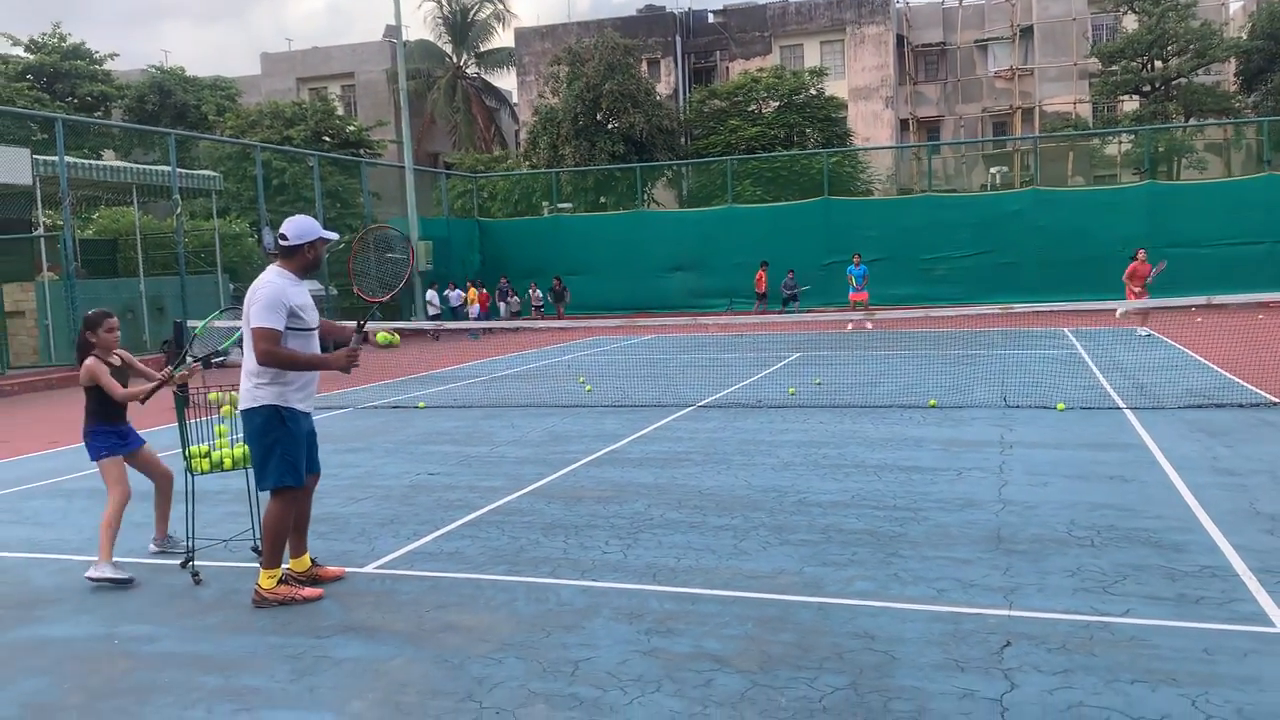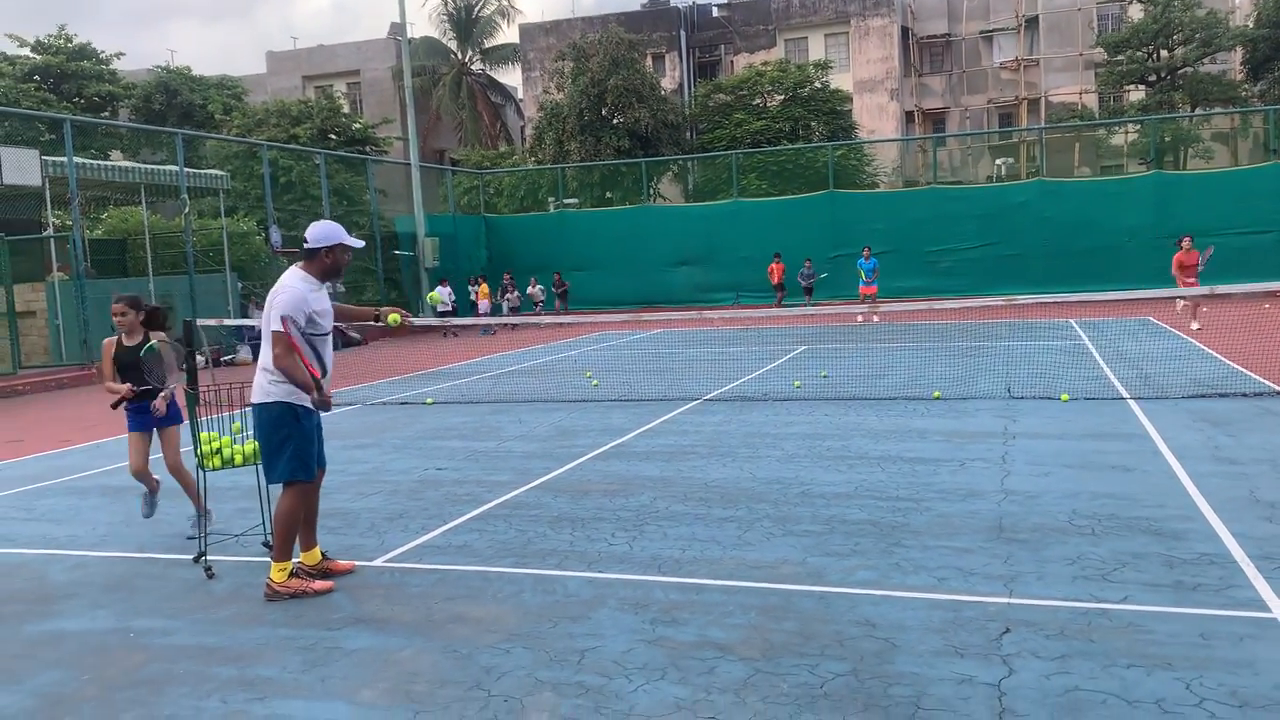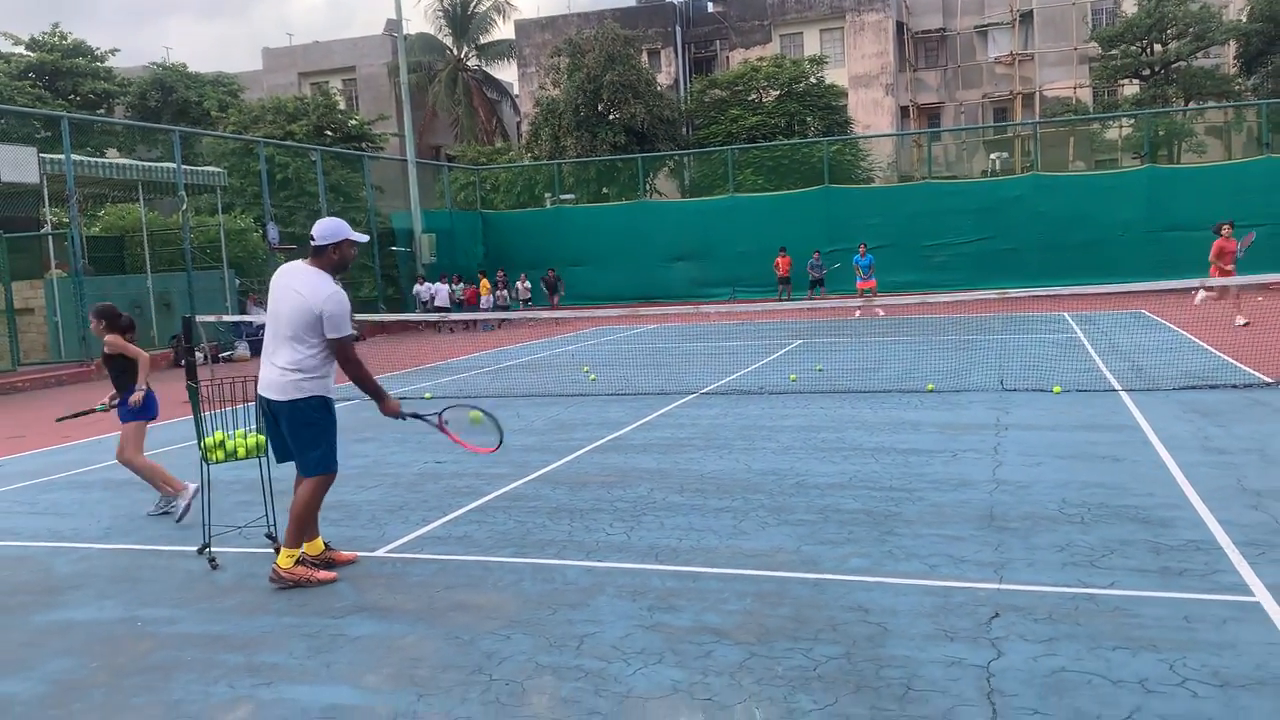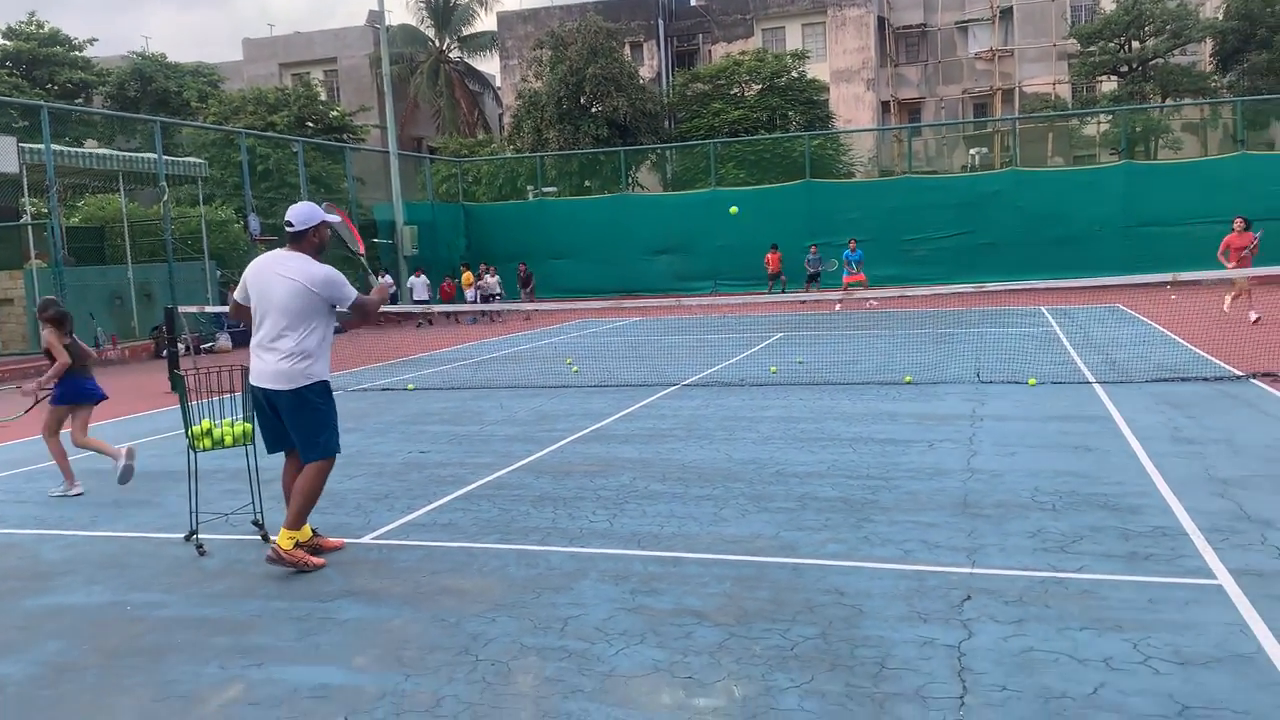
dt=0.3s
person 1, frame 1
left shoulder: (295, 286)
right shoulder: (272, 289)
left elbow: (317, 327)
right elbow: (266, 353)
right wrist: (328, 361)
left hip: (295, 405)
right hip: (270, 407)
left knee: (304, 481)
right knee: (283, 491)
left ankle: (299, 564)
right ankle: (267, 582)
person 1, frame 2
left shoulder: (311, 284)
right shoulder: (294, 293)
left elbow: (331, 312)
right elbow: (282, 357)
left wrist: (377, 314)
right wrist: (311, 388)
left hip: (300, 401)
right hip: (283, 402)
left knee: (312, 475)
right knee: (297, 483)
left ankle: (311, 558)
right ankle: (280, 576)
person 1, frame 3
left shoulder: (285, 272)
right shoulder: (332, 296)
right elbow: (349, 362)
right wrist: (383, 398)
left hip: (272, 388)
right hip: (303, 394)
left knee: (308, 470)
right knee: (319, 474)
left ankle: (312, 547)
right ankle: (287, 562)
person 1, frame 4
left shoulder: (258, 265)
right shoulder: (323, 276)
left elbow: (237, 312)
right elbow: (366, 310)
right wrist: (380, 294)
left hip: (263, 379)
right hip: (301, 382)
left knee: (297, 455)
right knee: (321, 458)
left ankle: (301, 533)
right ankle: (286, 543)
person 2, frame 1
left shoulder: (123, 357)
right shoulder: (92, 365)
left elbow: (157, 378)
right elbow: (122, 396)
left wrist: (171, 377)
right wrist: (156, 382)
left hip: (124, 430)
right hip: (101, 434)
left knee: (165, 476)
right knee: (120, 493)
left ankle: (161, 538)
right ankle: (103, 564)
person 2, frame 2
left shoulder: (158, 338)
right shoulder: (110, 345)
right elbow: (108, 383)
left wrist: (164, 396)
right wrist: (121, 390)
left hip: (164, 407)
right hip: (136, 410)
left knee: (173, 464)
right knee: (137, 468)
left ankle: (202, 512)
right ankle: (152, 487)
person 2, frame 3
left shoulder: (111, 340)
right shoulder: (118, 342)
left elbow: (144, 357)
left wrist: (139, 390)
right wrist: (112, 396)
left hip: (136, 401)
right hip: (138, 401)
left knee: (128, 456)
right knee: (127, 456)
left ankle: (183, 489)
right ankle: (169, 495)
person 2, frame 4
left shoulder: (48, 334)
right shoulder: (66, 332)
left elbow: (65, 362)
right elbow: (91, 355)
left wrist: (41, 382)
left hip: (69, 386)
right hip: (87, 384)
left knee: (49, 433)
right knee: (79, 438)
left ankle: (71, 483)
right ankle: (119, 453)
